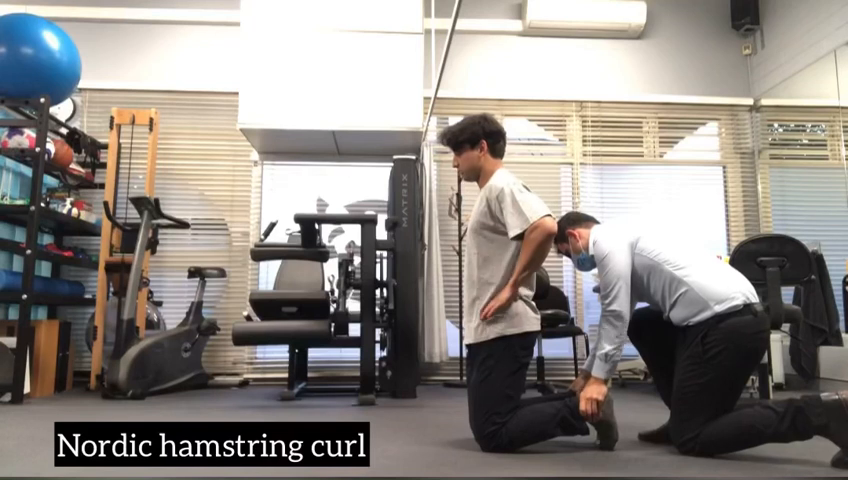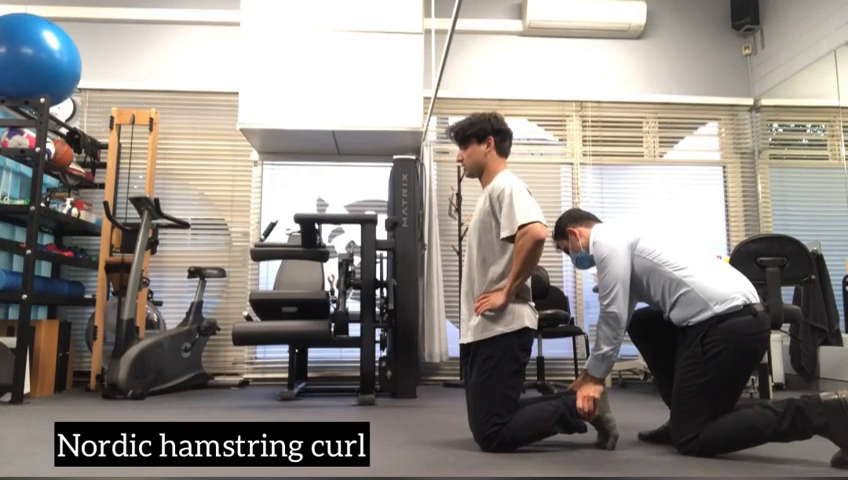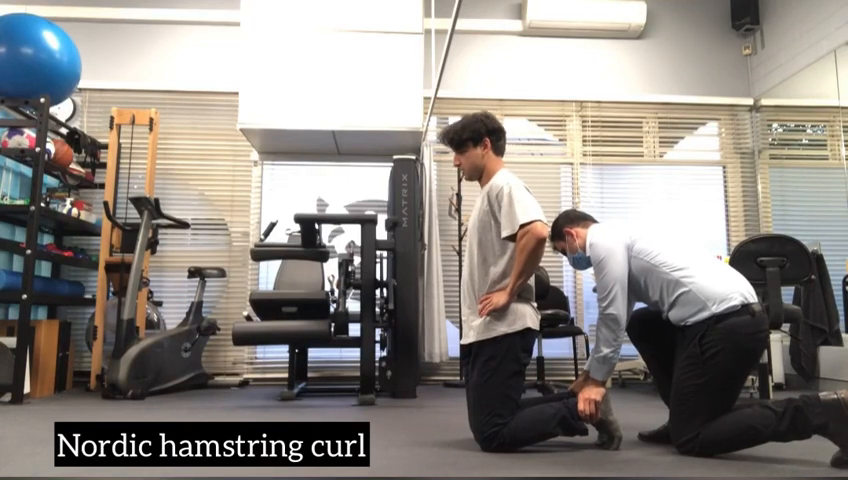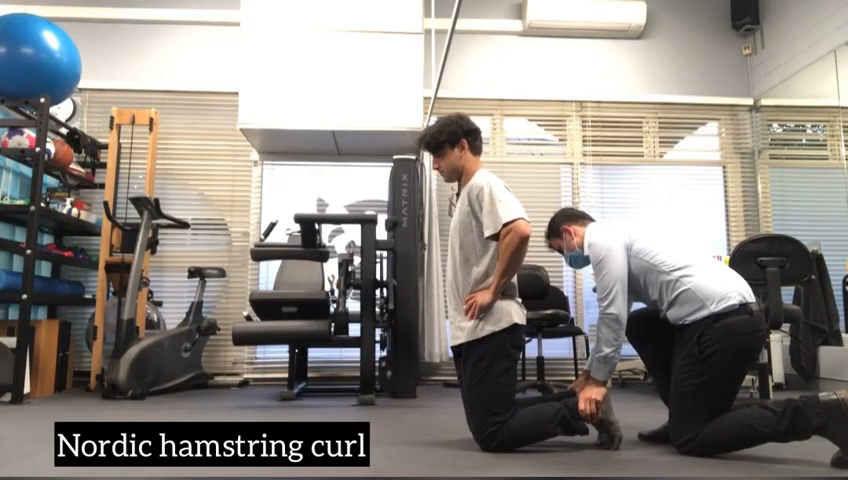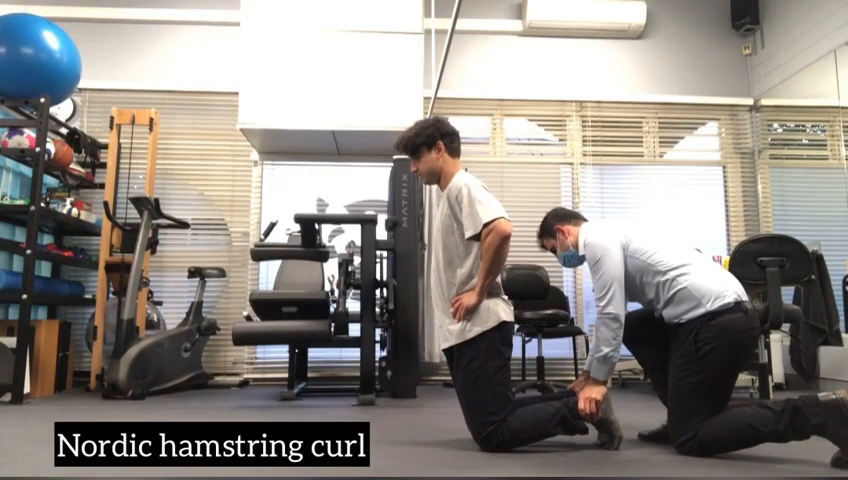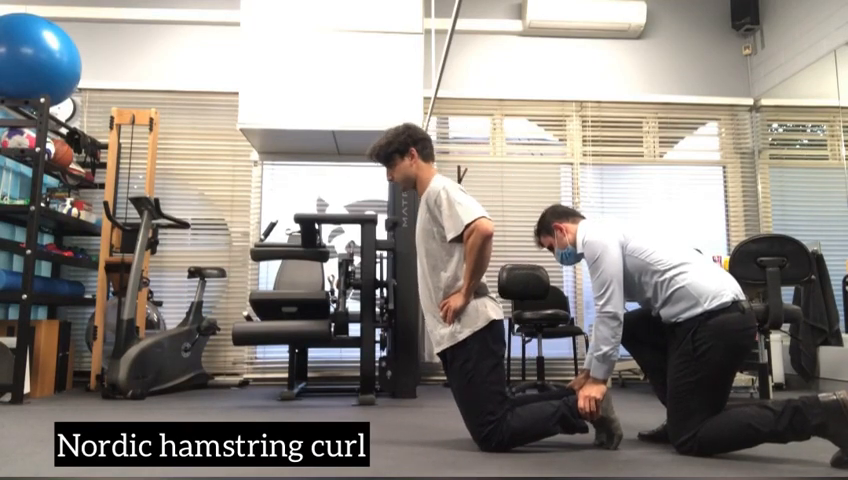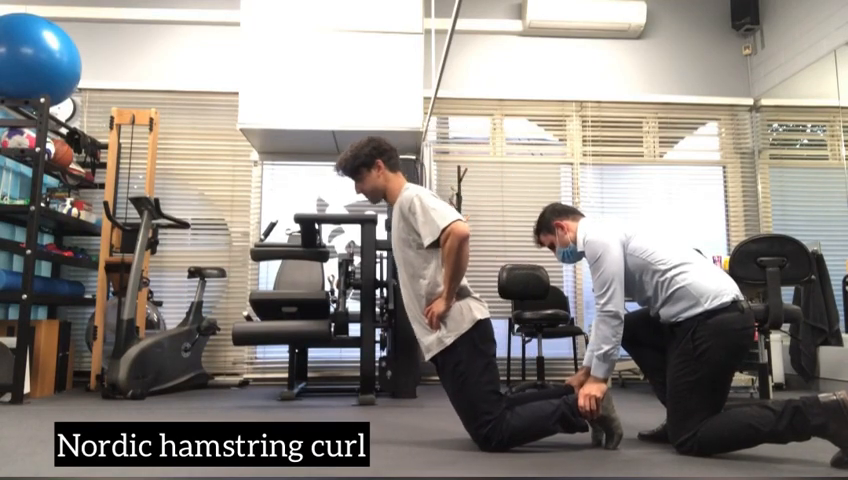
dt=0.7s
person 1, frame 1
left shoulder: (502, 186)
right shoulder: (489, 192)
left elbow: (545, 228)
left wrist: (512, 288)
left hip: (503, 328)
right hip: (489, 329)
left knee: (492, 434)
right knee: (489, 421)
right ankle: (578, 402)
person 1, frame 2
left shoulder: (505, 186)
right shoulder: (491, 191)
left elbow: (535, 233)
left wrist: (507, 292)
left hip: (500, 327)
right hip: (482, 328)
left knee: (492, 434)
right knee: (488, 423)
left ankle: (581, 404)
right ankle: (577, 401)
person 1, frame 3
left shoulder: (504, 185)
right shoulder: (489, 192)
left elbow: (537, 233)
left wrist: (509, 292)
left hip: (502, 328)
right hip: (484, 329)
left knee: (493, 434)
right knee: (490, 422)
right ankle: (579, 402)
person 1, frame 4
left shoulder: (483, 186)
right shoulder: (469, 192)
left elbow: (520, 231)
left wrist: (494, 290)
left hip: (490, 325)
right hip: (473, 328)
left knee: (493, 434)
right knee: (491, 422)
right ankle: (577, 402)
person 1, frame 5
left shoulder: (462, 187)
right shoulder: (451, 193)
left elbow: (500, 230)
left wrist: (479, 291)
left hip: (479, 325)
right hip: (464, 328)
left knee: (493, 434)
right knee: (491, 420)
left ankle: (582, 408)
right ankle: (576, 402)
person 1, frame 6
left shoulder: (440, 190)
right shoulder: (430, 197)
left elbow: (483, 230)
left wrist: (465, 293)
left hip: (470, 327)
right hip: (457, 330)
left knee: (493, 433)
right knee: (492, 419)
right ankle: (577, 400)
person 1, frame 7
left shoulder: (412, 198)
right shoulder: (402, 207)
left elbow: (459, 233)
left wrist: (447, 297)
left hip: (457, 328)
right hip: (446, 333)
left knee: (491, 432)
right knee: (491, 417)
left ankle: (582, 405)
right ankle: (577, 397)
person 2, frame 1
left shoulder: (607, 238)
right shoulder: (622, 242)
left elbow: (616, 315)
right elbow: (616, 318)
left wrist: (598, 377)
right wrist: (587, 372)
left hip: (727, 325)
right hip: (728, 317)
left knee: (691, 438)
right knee: (640, 325)
left ankle: (823, 413)
right ankle: (684, 413)
person 2, frame 2
left shoulder: (607, 239)
right shoulder: (622, 239)
left elbow: (613, 315)
right elbow: (621, 317)
left wrist: (595, 377)
right wrist: (587, 372)
left hip: (728, 326)
right hip: (733, 316)
left knee: (690, 438)
right knee: (641, 324)
left ankle: (823, 413)
right ankle: (684, 417)
person 2, frame 3
left shoulder: (604, 239)
right shoulder: (619, 240)
left elbow: (613, 317)
right elbow: (618, 318)
left wrist: (596, 380)
right wrist: (589, 373)
left hip: (726, 323)
right hip: (731, 315)
left knee: (691, 439)
right knee: (640, 325)
left ankle: (823, 412)
right ankle: (684, 415)
person 2, frame 4
left shoulder: (603, 239)
right shoulder: (617, 240)
left elbow: (613, 316)
right elbow: (618, 318)
left wrist: (597, 380)
right wrist: (588, 372)
left hip: (724, 324)
right hip: (728, 315)
left knee: (690, 438)
right knee: (638, 326)
left ankle: (822, 413)
right ankle: (684, 416)
person 2, frame 5
left shoulder: (598, 239)
right shoulder: (611, 239)
left elbow: (611, 315)
right elbow: (614, 316)
left wrist: (597, 379)
right wrist: (588, 372)
left hip: (717, 322)
right hip: (721, 315)
left knee: (690, 439)
right knee: (633, 328)
left ankle: (822, 413)
right ankle: (683, 415)
person 2, frame 6
left shoulder: (597, 238)
right shoulder: (608, 237)
left elbow: (609, 313)
right elbow: (610, 314)
left wrist: (597, 378)
right wrist: (587, 371)
left hip: (715, 322)
right hip: (718, 313)
left knee: (689, 438)
right knee: (631, 328)
left ankle: (823, 413)
right ankle: (681, 415)
person 2, frame 7
left shoulder: (598, 237)
right shoulder: (608, 236)
left elbow: (610, 313)
right elbow: (608, 312)
left wrist: (598, 376)
right wrist: (586, 368)
left hip: (712, 321)
right hip: (714, 315)
left knee: (689, 438)
right knee: (630, 331)
right ankle: (682, 414)
